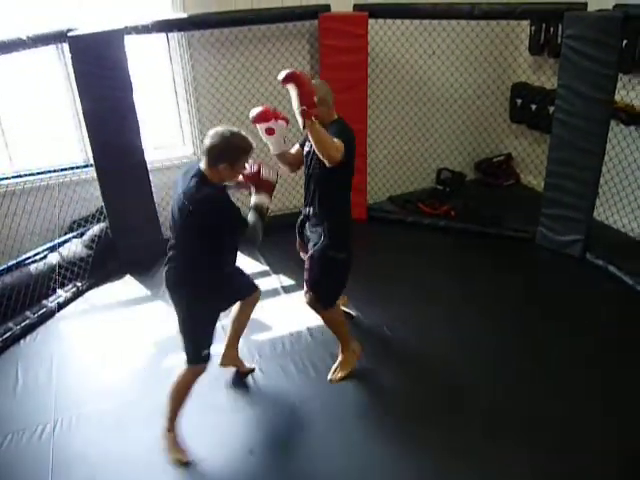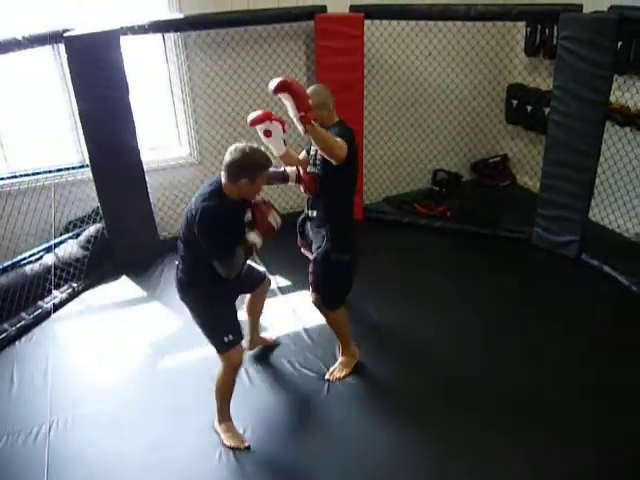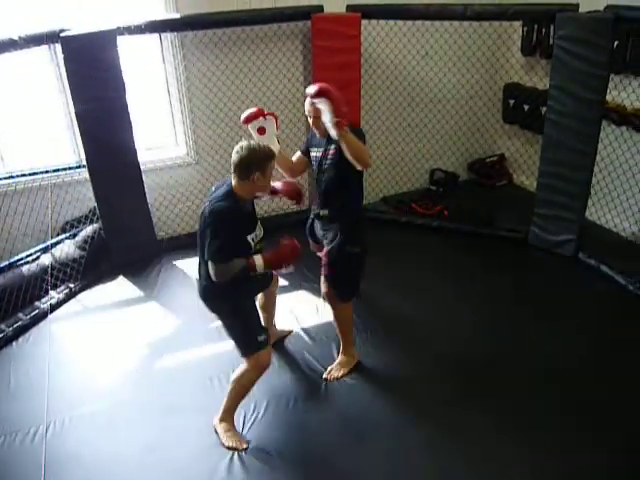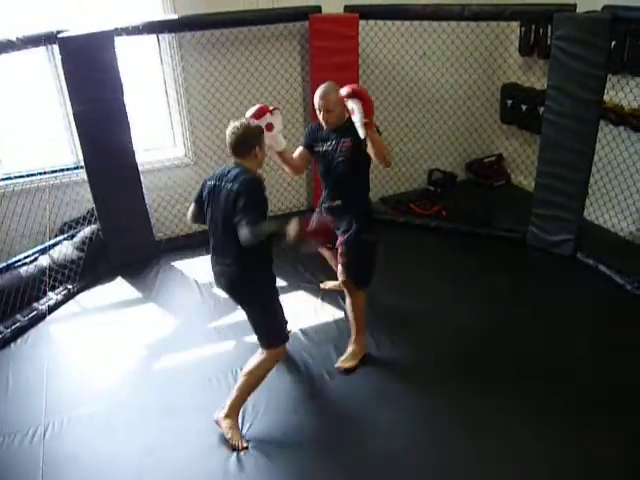
dt=0.1s
person 1, frame 1
left shoulder: (194, 171)
right shoulder: (211, 200)
right elbow: (252, 236)
left wrist: (246, 176)
right wrist: (260, 196)
left hip: (214, 267)
right hip: (190, 283)
left knee: (250, 293)
right knee: (197, 365)
left ankle: (231, 356)
right ankle: (170, 430)
person 1, frame 2
left shoulder: (225, 185)
right shoulder: (210, 212)
right elbow: (228, 268)
right wrist: (255, 237)
left hip: (224, 268)
right hip: (200, 285)
left knee: (261, 283)
right knee: (232, 357)
left ankle: (254, 337)
right ankle: (223, 419)
person 1, frame 3
left shoulder: (237, 186)
right shoulder: (223, 212)
right elbow: (220, 272)
left wrist: (275, 188)
right wrist: (266, 260)
left hip: (240, 273)
right hip: (223, 291)
left knee: (271, 279)
right knee: (259, 359)
left ankle: (270, 330)
right ankle: (224, 419)
person 1, frame 4
left shoulder: (217, 178)
right shoulder: (250, 184)
left elbow: (194, 217)
right elbow: (250, 234)
right wrist: (289, 231)
left hip: (224, 269)
right hip: (249, 276)
right knee: (274, 351)
left ankle: (274, 332)
right ankle: (228, 414)
person 2, frame 1
left shoulder: (340, 131)
right shoulder: (309, 131)
left elbow: (331, 157)
right elbow: (294, 163)
left wrist: (306, 120)
right wrist: (277, 144)
left hip: (332, 224)
right hip: (313, 217)
left knee: (316, 297)
right knee: (311, 258)
left ankle: (349, 349)
right ankle: (333, 298)
person 2, frame 2
left shoulder: (340, 135)
right shoulder: (315, 135)
left elbow: (336, 154)
right elbow: (300, 165)
left wrist: (304, 122)
right wrist: (276, 145)
left hip: (335, 225)
right hip: (314, 218)
left knee: (322, 298)
right knee: (310, 252)
left ankle: (348, 352)
right ankle: (337, 284)
person 2, frame 3
left shoulder: (350, 134)
right shoulder: (314, 136)
left elbow: (363, 163)
right elbow: (293, 169)
left wrist: (338, 127)
right wrist: (269, 145)
left hip: (344, 222)
right hip: (321, 215)
left knee: (333, 290)
right knee: (321, 250)
left ankle: (348, 353)
right ankle: (342, 277)
person 2, frame 4
left shoulder: (359, 130)
right shoulder: (316, 130)
left elbow: (385, 161)
right elbow: (297, 167)
left wrist: (367, 128)
right wrist: (276, 140)
left hip: (355, 213)
right hip: (330, 206)
left knee: (350, 279)
right knee: (324, 244)
left ankle: (358, 342)
right ankle: (344, 278)
